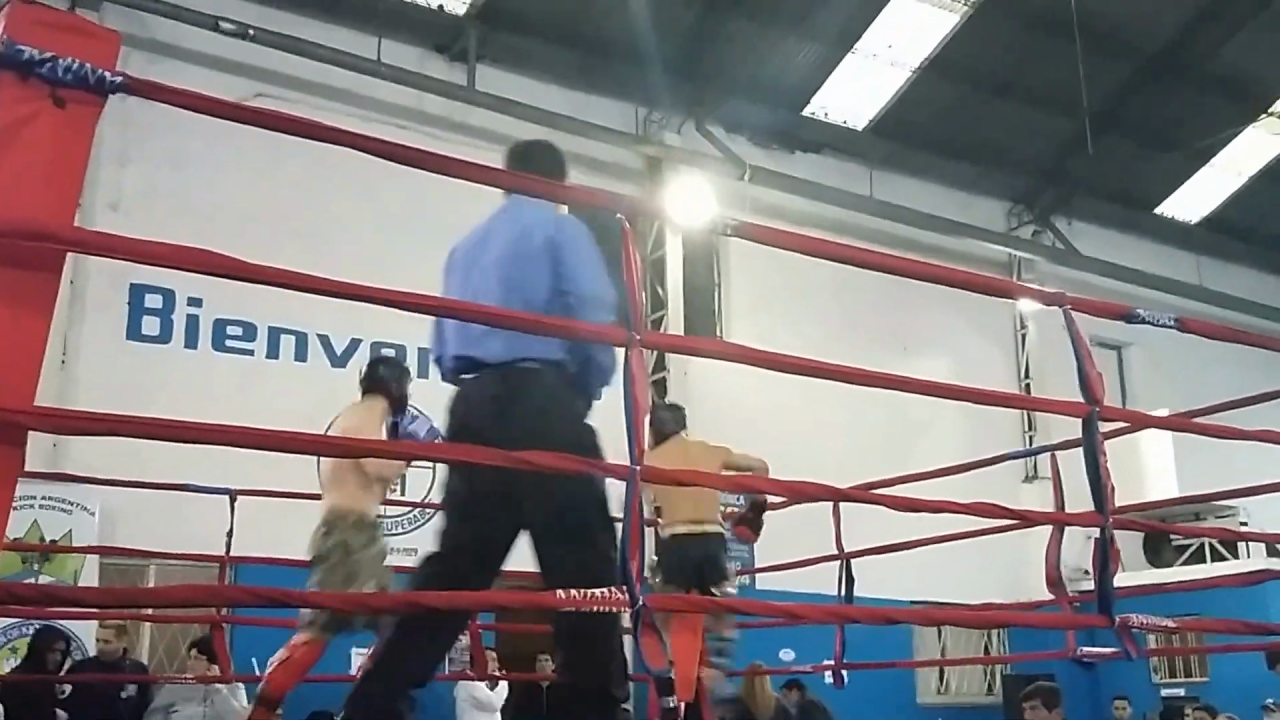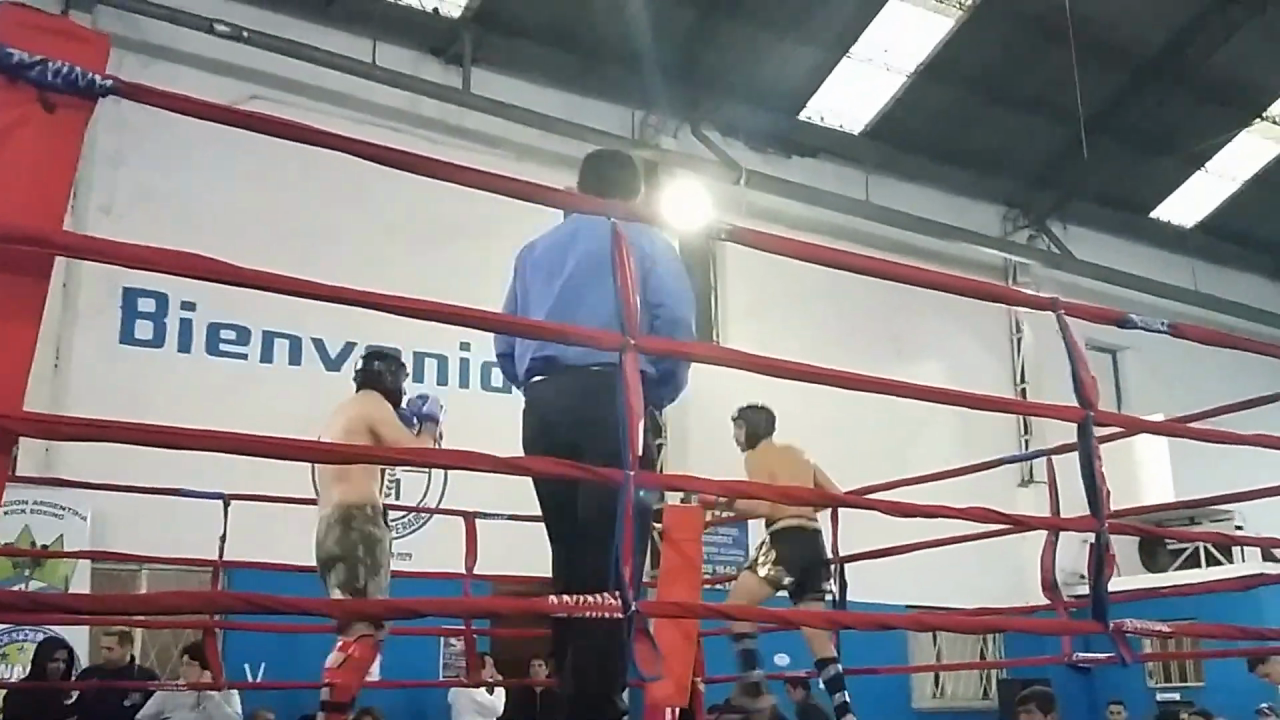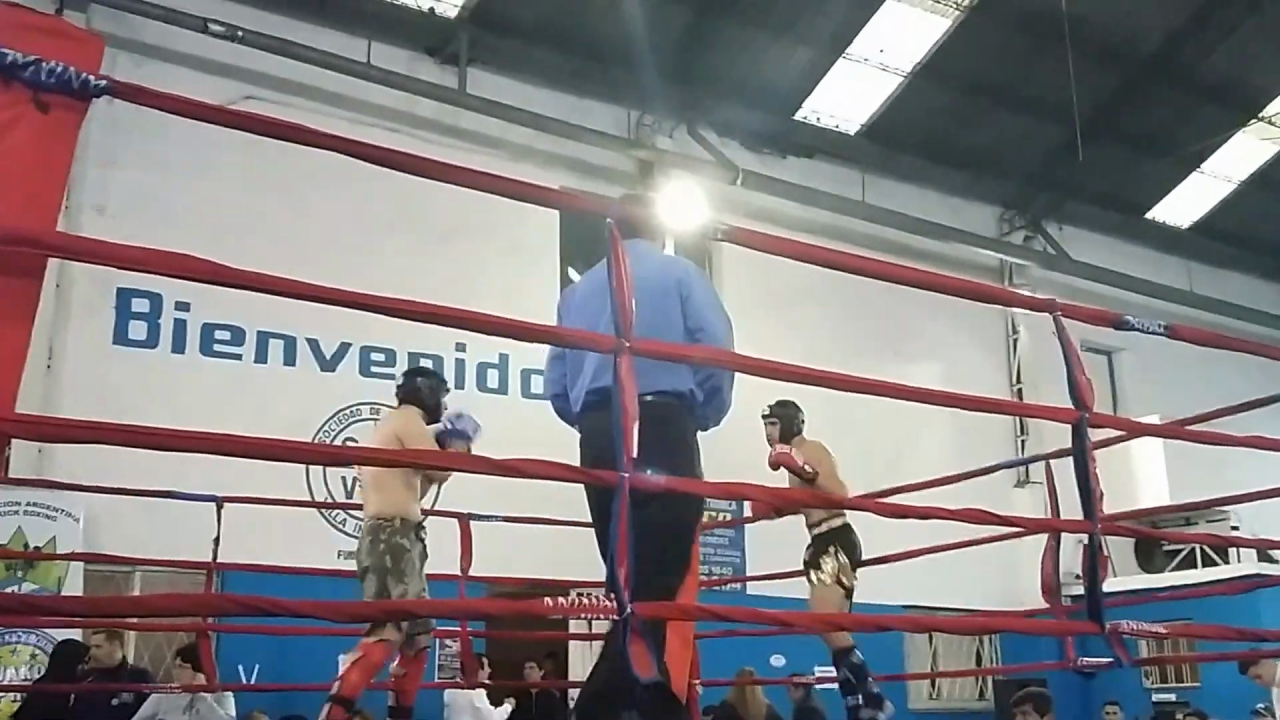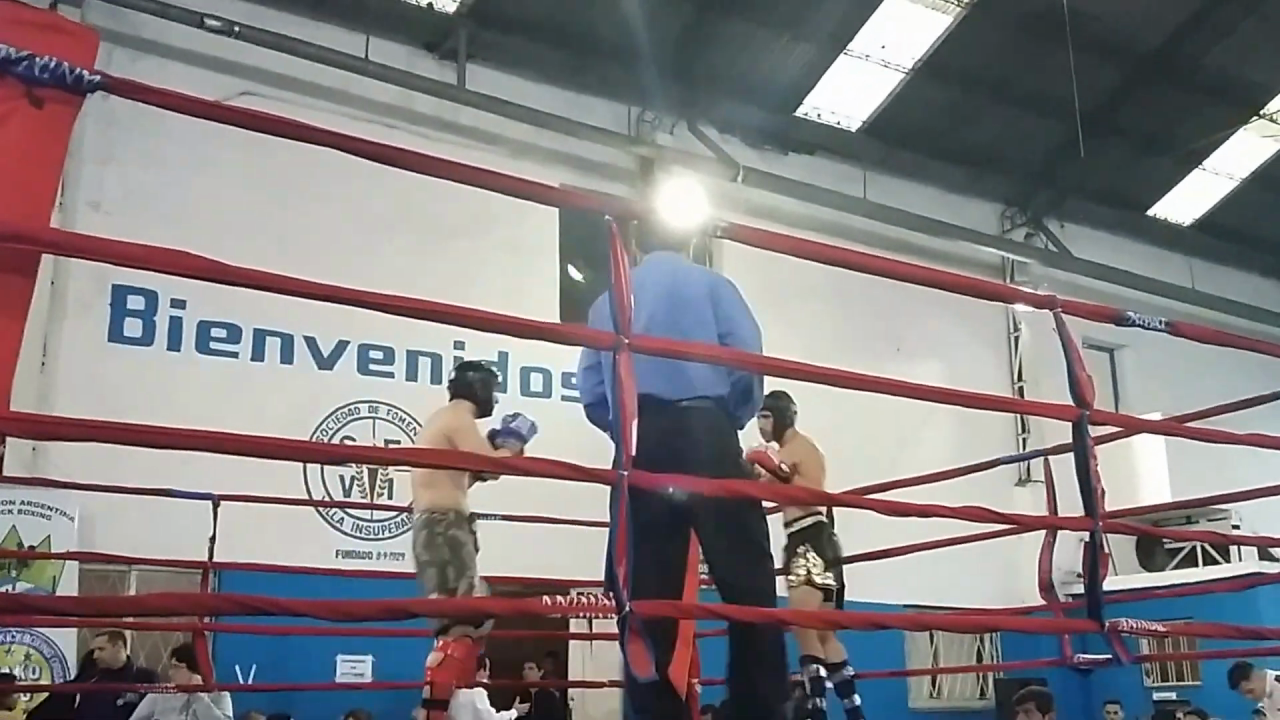
dt=0.4s
person 1, frame 1
left shoulder: (467, 245)
right shoulder: (561, 229)
left elbow: (443, 343)
right elbow: (592, 317)
right wrist: (590, 388)
left hip: (473, 404)
right hip: (542, 399)
left knee: (459, 564)
right knee: (582, 562)
person 1, frame 2
left shoulder: (537, 249)
right shoulder: (646, 242)
left elbow: (506, 344)
right elbow: (676, 328)
right wrist: (657, 396)
left hip: (545, 408)
right hip: (611, 402)
left knee: (575, 565)
right knee: (611, 569)
person 1, frame 3
left shoulder: (579, 291)
right shoulder: (678, 272)
left elbow: (557, 384)
right elbow: (715, 352)
right wrist: (703, 416)
left hip: (600, 438)
right hip: (661, 426)
left knee: (634, 582)
right knee: (660, 581)
person 1, frame 4
left shoulder: (609, 301)
right shoulder: (710, 284)
left elbow: (592, 390)
right elbow: (747, 361)
right wrist: (733, 421)
left hip: (643, 442)
right hip: (705, 432)
left knee: (649, 592)
right knee: (748, 582)
person 2, frame 1
left shoulder: (354, 417)
right shoulder: (364, 417)
right elbow: (381, 468)
left wrist: (403, 439)
right wrist: (412, 442)
left hip: (360, 536)
right hip: (347, 533)
right knee: (316, 632)
person 2, frame 2
left shoulder: (339, 415)
right shoulder: (374, 406)
left wrist: (402, 427)
right wrist: (428, 421)
left hip: (333, 526)
right hip: (357, 524)
left knee: (369, 624)
right knee: (359, 627)
person 2, frame 3
left shoulder: (394, 429)
right shoulder: (405, 422)
right elbow: (442, 469)
left wrist: (444, 445)
right wrist: (460, 440)
left hip: (398, 540)
right hip: (392, 537)
left knee: (418, 637)
right knee: (385, 634)
person 2, frame 4
left shoulder: (440, 422)
right shoulder: (456, 417)
right elbow: (490, 468)
left wrist: (498, 441)
right wrist: (515, 439)
left hip: (437, 532)
right hip: (445, 531)
left knee: (476, 624)
right knee: (460, 628)
person 3, frame 1
left shoulder: (652, 459)
right shoulder: (712, 452)
right elbow: (761, 468)
right wrist: (754, 512)
left hip: (676, 547)
right hip: (713, 544)
left knee: (663, 624)
right knee: (722, 618)
left ankle: (667, 709)
right ankle: (718, 674)
person 3, frame 2
left shoulder: (755, 458)
right shoulder: (798, 456)
left elbow: (761, 507)
right elbow: (836, 495)
left wrist: (726, 505)
left hip: (786, 541)
right hip: (813, 543)
left knee: (734, 604)
right knee: (816, 633)
left ankle: (753, 691)
person 3, frame 3
left shoulder: (810, 452)
right shoulder: (795, 454)
left elbow: (841, 494)
left wrist: (805, 473)
right wrist: (773, 504)
left hip: (835, 540)
right hip: (824, 542)
right knee: (833, 628)
person 3, frame 4
left shoulder: (799, 448)
right shoulder: (787, 451)
left wrist: (782, 472)
right wrist: (766, 474)
left hip: (811, 539)
right hip: (800, 541)
left knee: (803, 627)
right knee: (823, 633)
